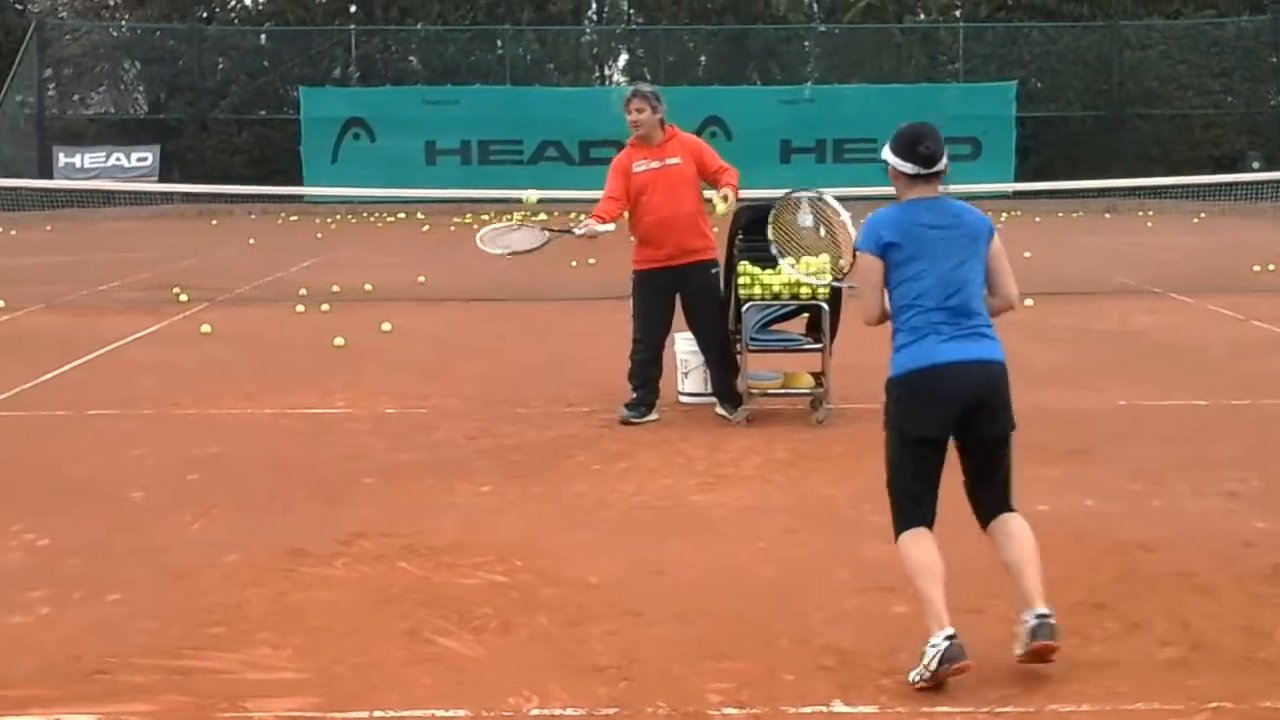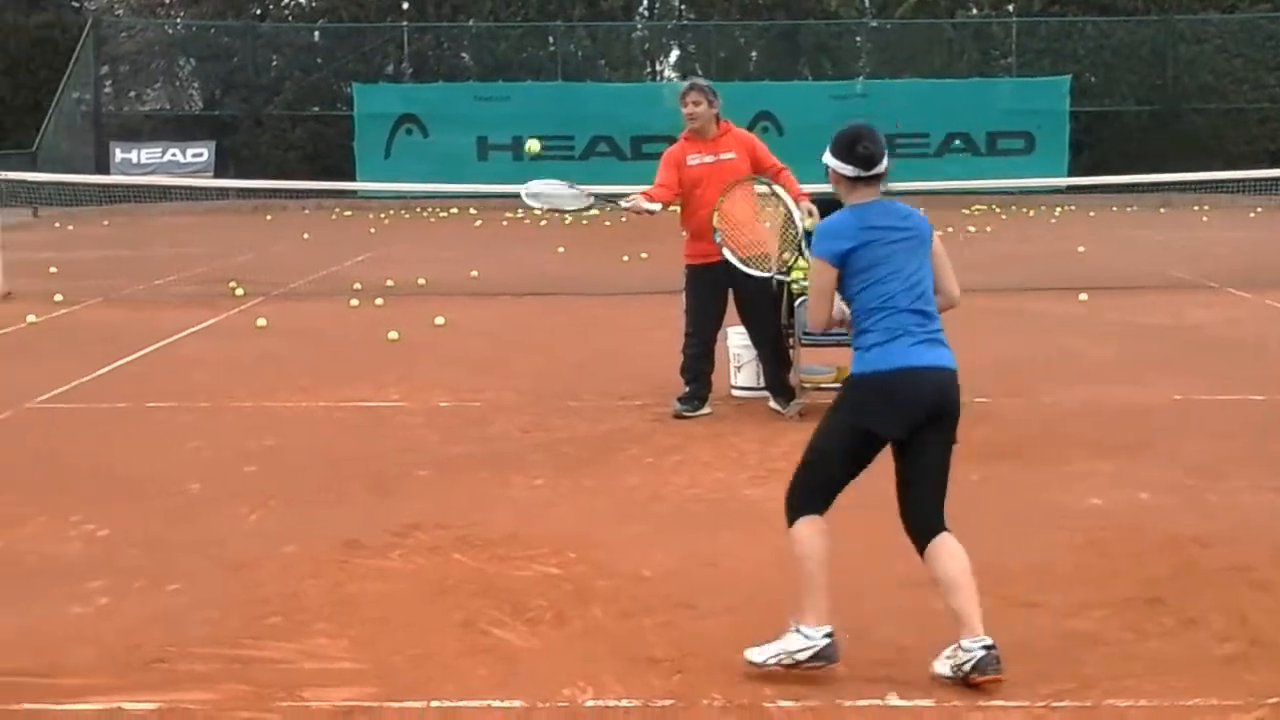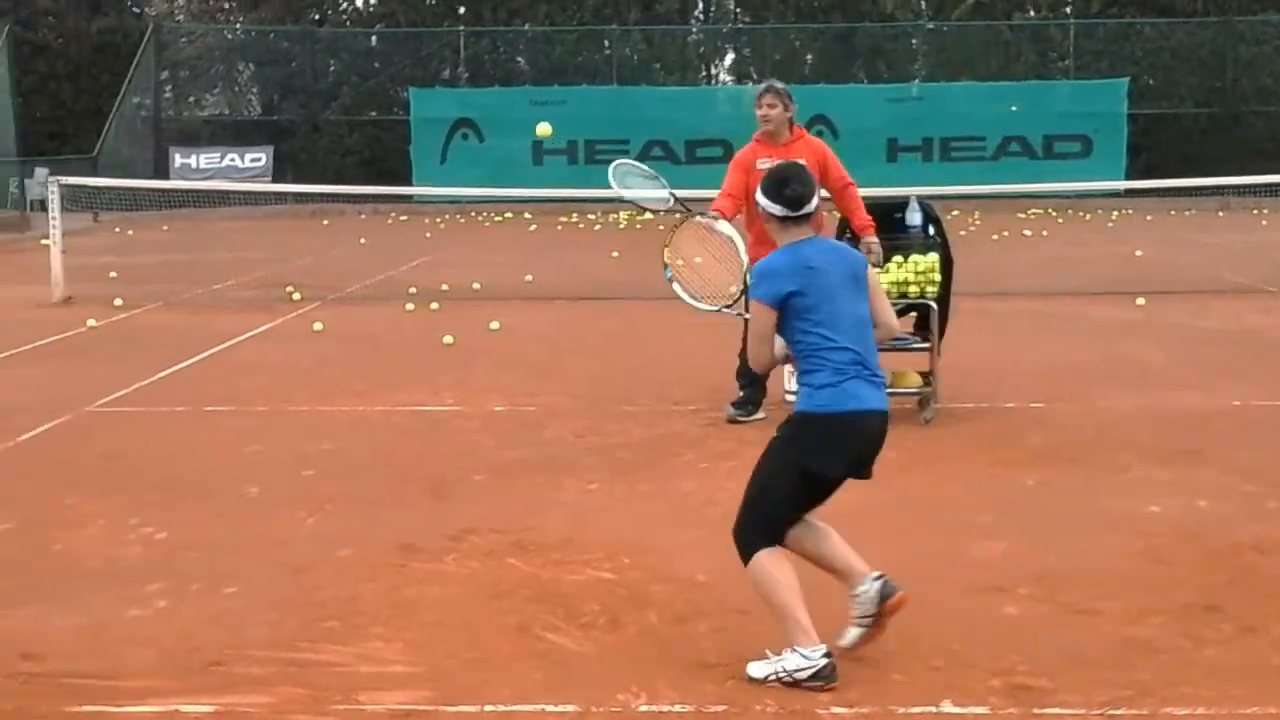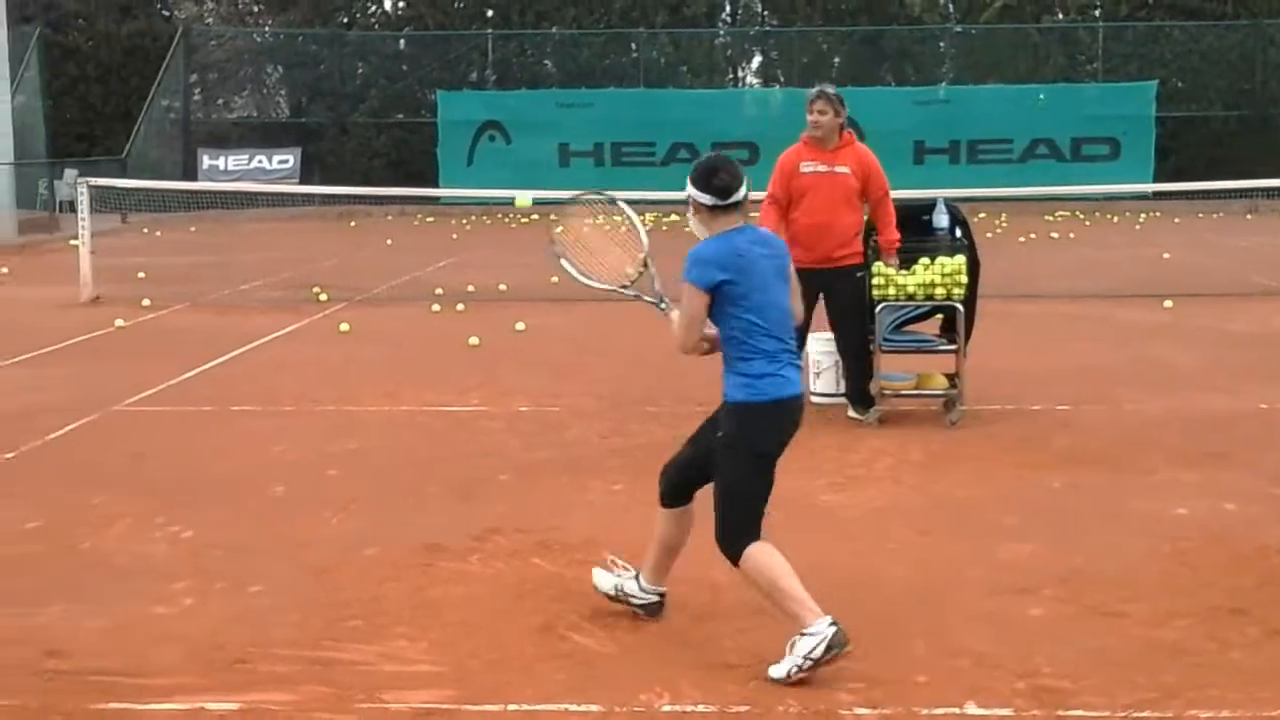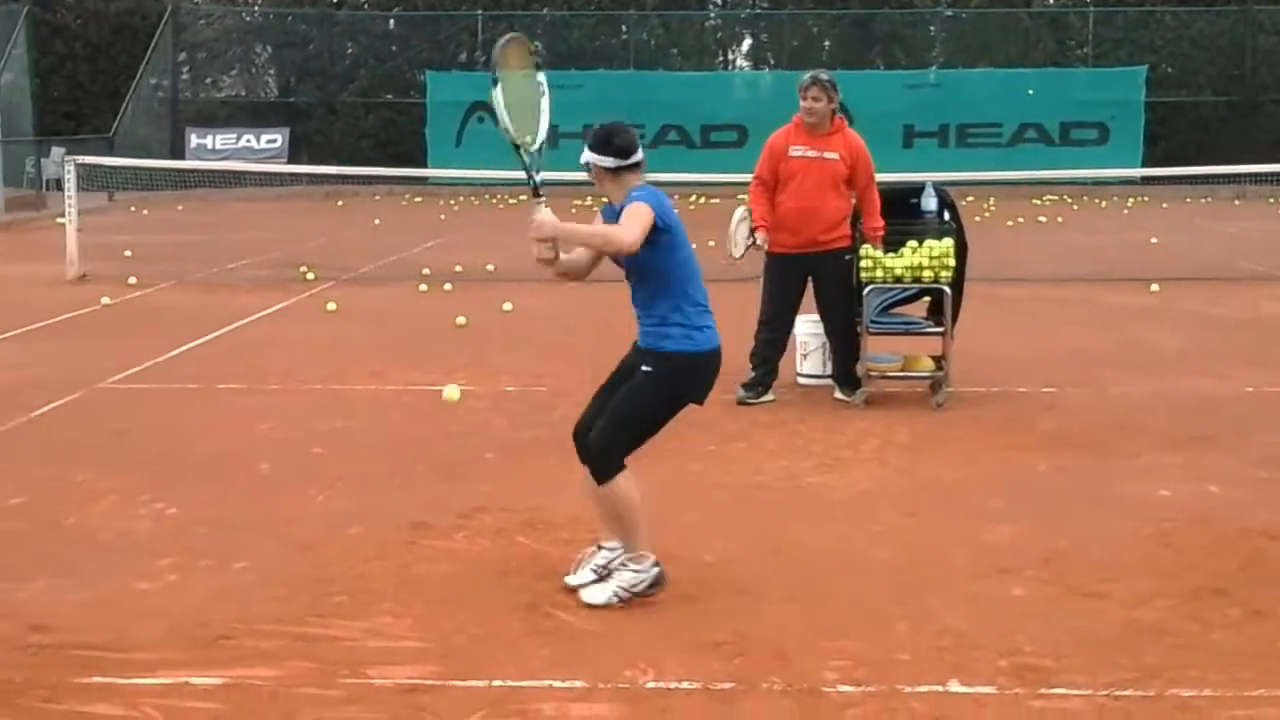
dt=0.2s
person 1, frame 1
left shoulder: (879, 227)
right shoulder: (977, 221)
left elbow: (870, 314)
right elbow: (1006, 297)
left hip: (923, 380)
right hip: (986, 371)
left knee: (912, 517)
right knee: (996, 506)
left ankle: (943, 637)
right ankle: (1038, 618)
person 1, frame 2
left shoulder: (833, 231)
right shoulder: (917, 223)
left elbow: (819, 320)
right elbow: (949, 296)
left hip: (881, 383)
right hip: (938, 381)
left knee: (806, 501)
right knee: (927, 525)
left ankle: (813, 633)
right ankle: (976, 646)
person 1, frame 3
left shoulder: (772, 270)
right shoulder: (850, 258)
left elbow: (760, 361)
right elbow: (888, 327)
left hip: (827, 418)
right hip: (871, 415)
left knee: (753, 533)
right knee: (780, 514)
left ankle: (807, 654)
right ankle: (869, 585)
person 1, frame 4
left shoulder: (707, 255)
right shoulder: (773, 244)
left elbow: (690, 341)
left wrist: (683, 329)
left hip: (761, 405)
right hip: (772, 397)
left knee: (736, 537)
right knee: (677, 481)
left ankle: (817, 630)
right ankle: (648, 586)
person 1, frame 5
left shoulder: (644, 201)
right shoulder: (612, 206)
left elbow: (626, 242)
right elbow: (578, 267)
left wrist: (558, 228)
right wrist: (553, 251)
left hip: (685, 355)
right hip: (657, 346)
left knee: (604, 450)
right knee: (587, 435)
left ankle: (642, 566)
right ankle: (620, 549)
person 2, frame 1
left shoulder: (689, 145)
right shoulder: (624, 160)
left elbow: (725, 173)
right elbow: (614, 200)
left wrist: (728, 189)
right wrist: (596, 218)
left hip: (698, 259)
right hip: (650, 264)
left knee: (714, 333)
right knee: (647, 338)
left ankle: (729, 398)
right ankle: (643, 402)
person 2, frame 2
left shoulder: (743, 141)
right shoulder: (676, 153)
left elbow: (776, 172)
right elbow: (663, 189)
left wrist: (800, 199)
right wrist: (644, 199)
right hip: (702, 258)
left knee: (764, 326)
right knee: (699, 332)
left ankle: (782, 393)
right ankle: (695, 394)
person 2, frame 3
left shoulder: (815, 149)
right shoulder: (746, 156)
left elbow: (844, 189)
right elbow: (730, 199)
left wrist: (865, 229)
right wrist: (719, 216)
right hip: (765, 262)
right ankle: (750, 399)
person 2, frame 4
left shoulder: (861, 157)
right shoulder: (791, 157)
left elbow: (881, 204)
right elbow: (774, 204)
left wrist: (889, 248)
left hip: (846, 265)
right hip: (797, 265)
left knee: (853, 338)
left ankle: (861, 401)
person 2, frame 5
left shoulder: (851, 143)
right shoulder: (780, 140)
left elbow: (866, 192)
right elbow: (761, 186)
left wrist: (875, 236)
right wrist: (760, 226)
left hip: (834, 249)
right hip: (784, 249)
left knee: (840, 321)
right knee: (773, 320)
left ankle: (847, 382)
right ankle: (760, 382)
